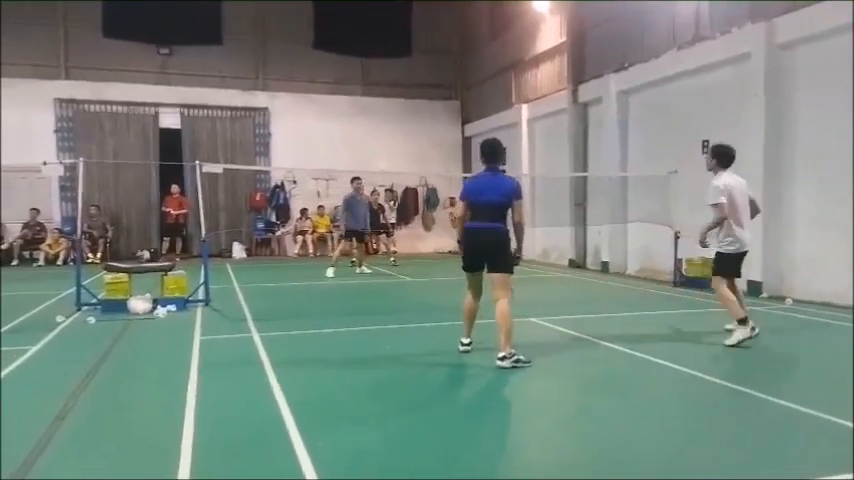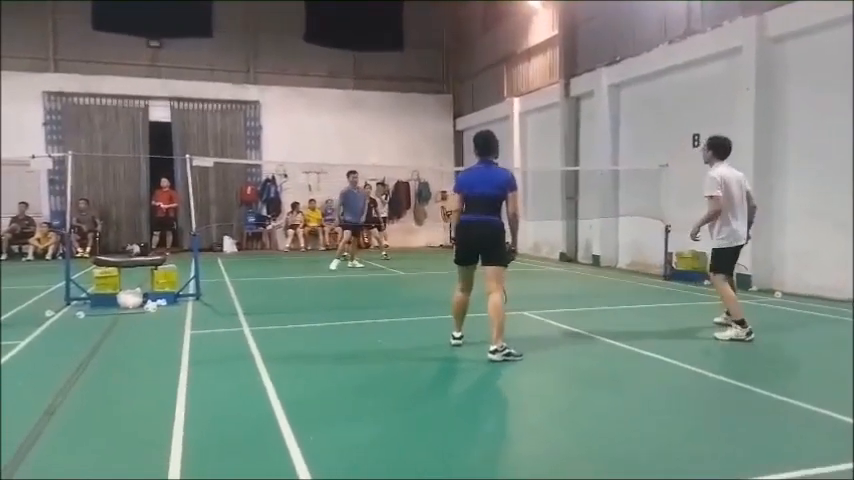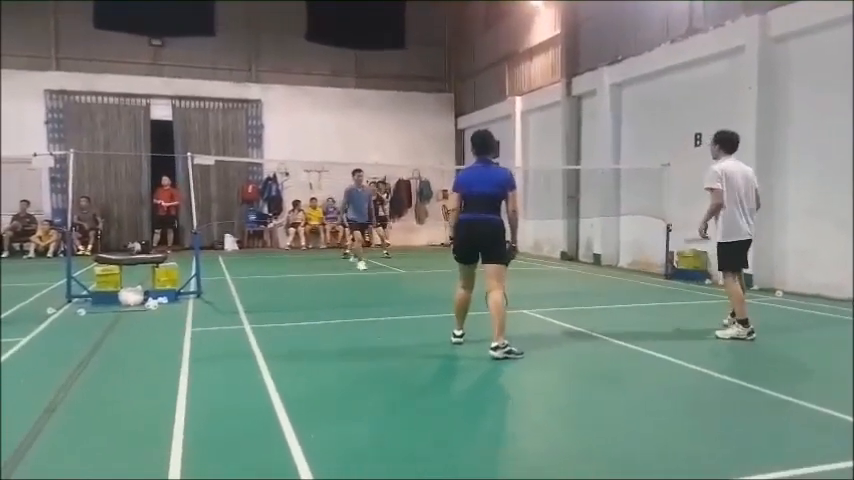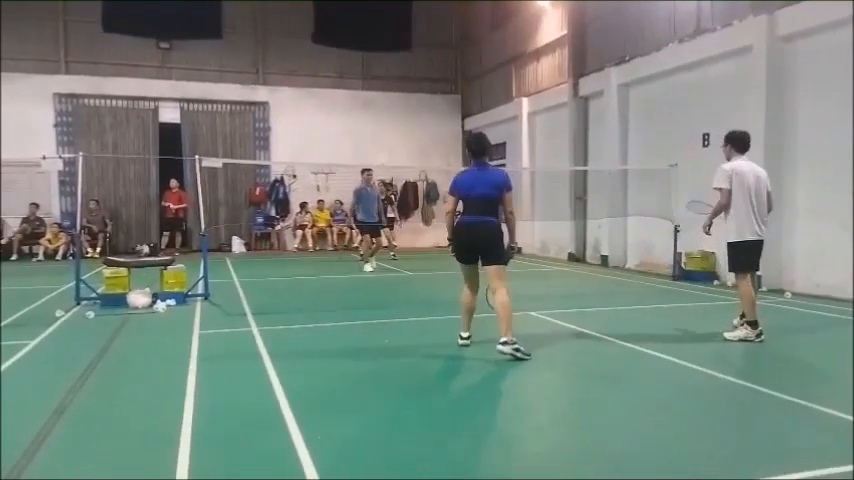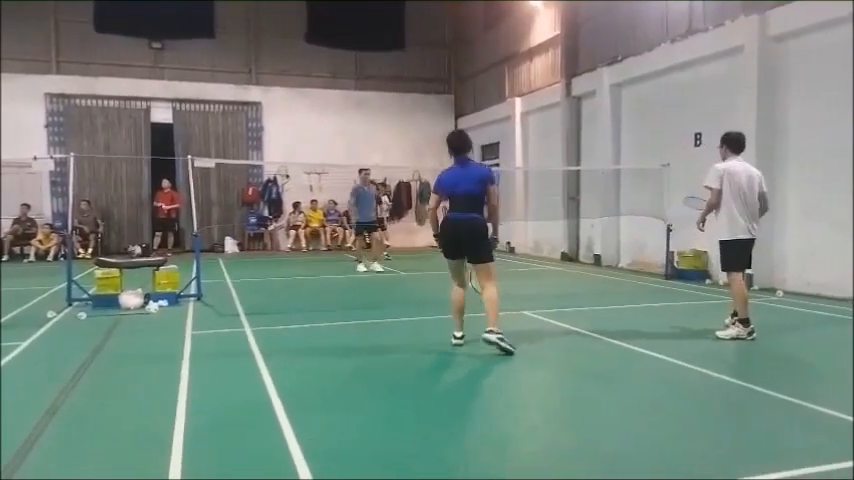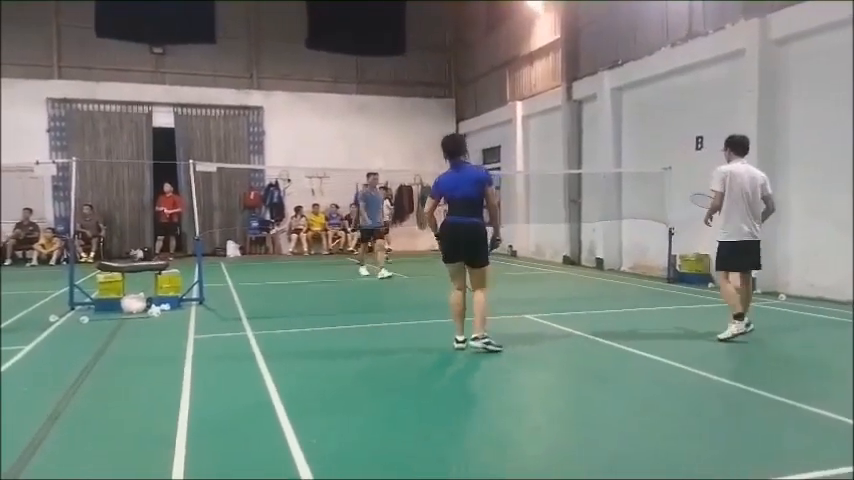
dt=0.2s
person 1, frame 1
left shoulder: (470, 183)
right shoulder: (512, 185)
left elbow: (461, 217)
right elbow: (518, 221)
left wrist: (461, 241)
right wrist: (519, 249)
left hip: (472, 238)
right hip: (497, 239)
left knee: (472, 292)
right knee: (502, 297)
left ankle: (465, 339)
right ankle: (505, 353)
person 1, frame 2
left shoulder: (464, 176)
right shoulder: (506, 177)
left elbow: (455, 211)
right elbow: (513, 213)
left wrist: (457, 238)
right wrist: (513, 243)
left hip: (466, 231)
right hip: (492, 232)
left knee: (463, 287)
right knee: (495, 290)
left ankle: (456, 333)
right ankle: (497, 346)
person 1, frame 3
left shoulder: (462, 175)
right shoulder: (505, 175)
left elbow: (454, 209)
right elbow: (512, 211)
left wrist: (454, 238)
right wrist: (513, 241)
left hip: (466, 230)
right hip: (492, 230)
left knee: (464, 285)
right knee: (495, 289)
left ankle: (458, 331)
right ankle: (498, 344)
person 1, frame 4
left shoulder: (460, 178)
right shoulder: (501, 176)
left elbow: (449, 211)
right elbow: (509, 212)
left wrist: (451, 239)
right wrist: (512, 241)
left hip: (464, 232)
right hip: (490, 232)
left knee: (470, 286)
right knee: (499, 288)
left ankle: (465, 333)
right ankle: (506, 339)
person 1, frame 5
left shoulder: (444, 176)
right shoulder: (484, 172)
left elbow: (432, 208)
right elbow: (493, 205)
left wrist: (437, 234)
right wrist: (494, 233)
left hip: (451, 228)
right hip: (476, 228)
left knee: (459, 283)
right knee: (488, 283)
left ankle: (458, 333)
right ankle: (493, 330)
person 1, frame 6
left shoulder: (442, 180)
right shoulder: (481, 173)
left elbow: (428, 211)
right elbow: (493, 206)
left wrist: (438, 234)
right wrist: (496, 233)
left hip: (451, 232)
right hip: (475, 231)
left knee: (458, 287)
right knee: (479, 287)
left ankle: (459, 336)
right ankle: (479, 335)
person 2, frame 1
left shoulder: (718, 184)
right shoulder: (739, 181)
left elbow: (722, 215)
right elbow: (756, 209)
left wrist: (705, 230)
left hip: (729, 244)
right hip: (742, 242)
left knee: (719, 285)
right knee: (729, 282)
left ankle: (744, 326)
right ankle: (743, 323)
person 2, frame 2
left shoulder: (714, 175)
right shoulder: (738, 174)
left elbow: (717, 208)
right elbow: (752, 205)
left wrist: (698, 225)
right wrist: (747, 227)
left hip: (725, 237)
right hip: (738, 235)
left knee: (719, 280)
right knee: (725, 276)
left ankle: (741, 327)
right ankle: (731, 314)
person 2, frame 3
left shoulder: (717, 169)
right shoulder: (748, 170)
left elbow: (718, 202)
right elbow: (757, 204)
left wrist: (704, 221)
left hip: (729, 232)
right hip: (746, 231)
left knee: (729, 277)
right knee: (737, 275)
left ankle: (744, 326)
right ankle: (736, 315)
person 2, frame 4
left shoulder: (728, 168)
right shoulder: (760, 171)
left elbow: (724, 201)
right elbow: (769, 205)
left wrist: (709, 219)
left hip: (739, 233)
right hip: (758, 232)
left knee: (742, 277)
right knee: (749, 276)
left ankle: (752, 328)
right ankle: (746, 317)
person 2, frame 5
left shoulder: (720, 168)
right shoulder: (755, 172)
left elbow: (714, 200)
right elbow: (765, 206)
left wrist: (702, 216)
left hip: (731, 232)
right hip: (749, 232)
left knee: (734, 277)
right knee: (740, 275)
left ankle: (744, 326)
right ankle: (736, 316)
person 2, frame 6
left shoulder: (723, 171)
right shoulder: (759, 175)
left elbow: (717, 203)
right elbow: (770, 207)
left wrist: (708, 214)
left hip: (730, 234)
right hip: (752, 235)
left knee: (723, 277)
right knee: (746, 277)
left ankle: (738, 320)
right ankle: (741, 319)
